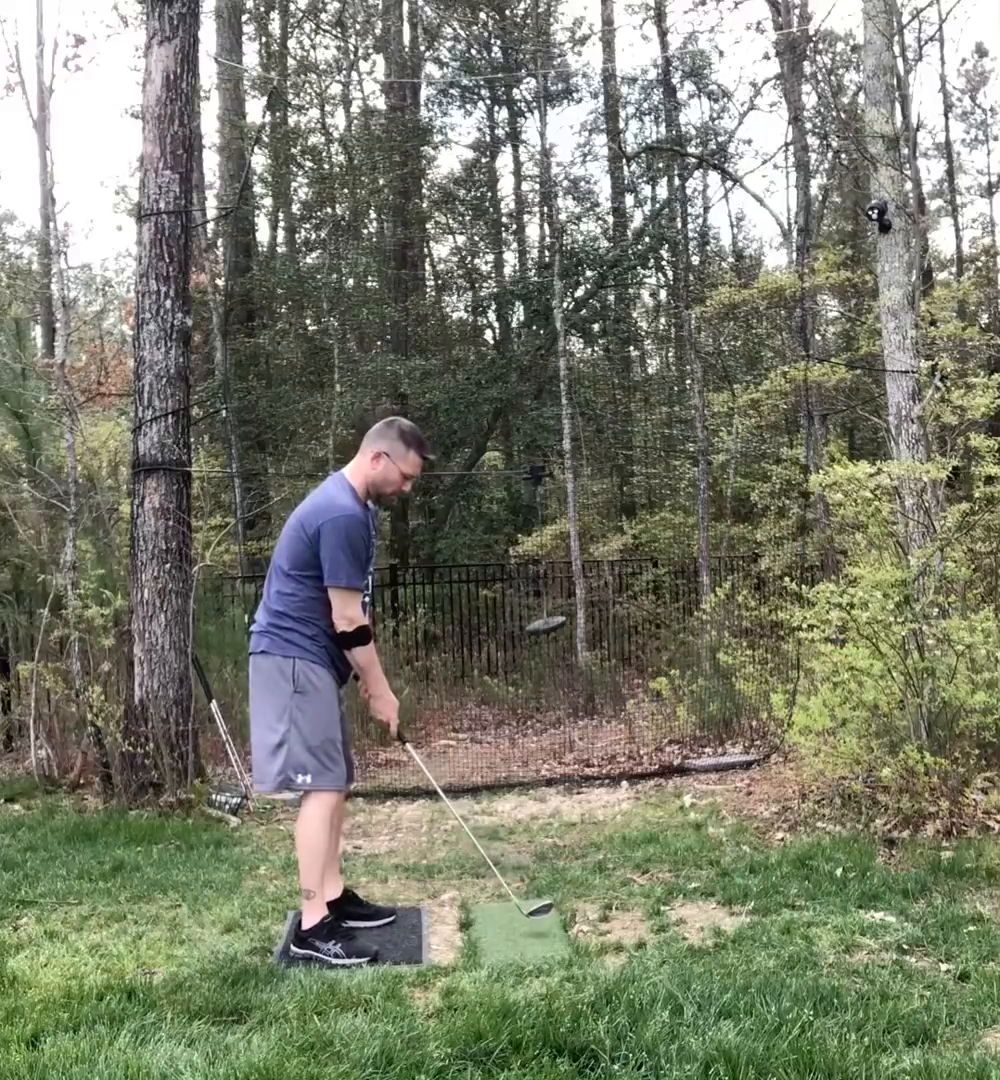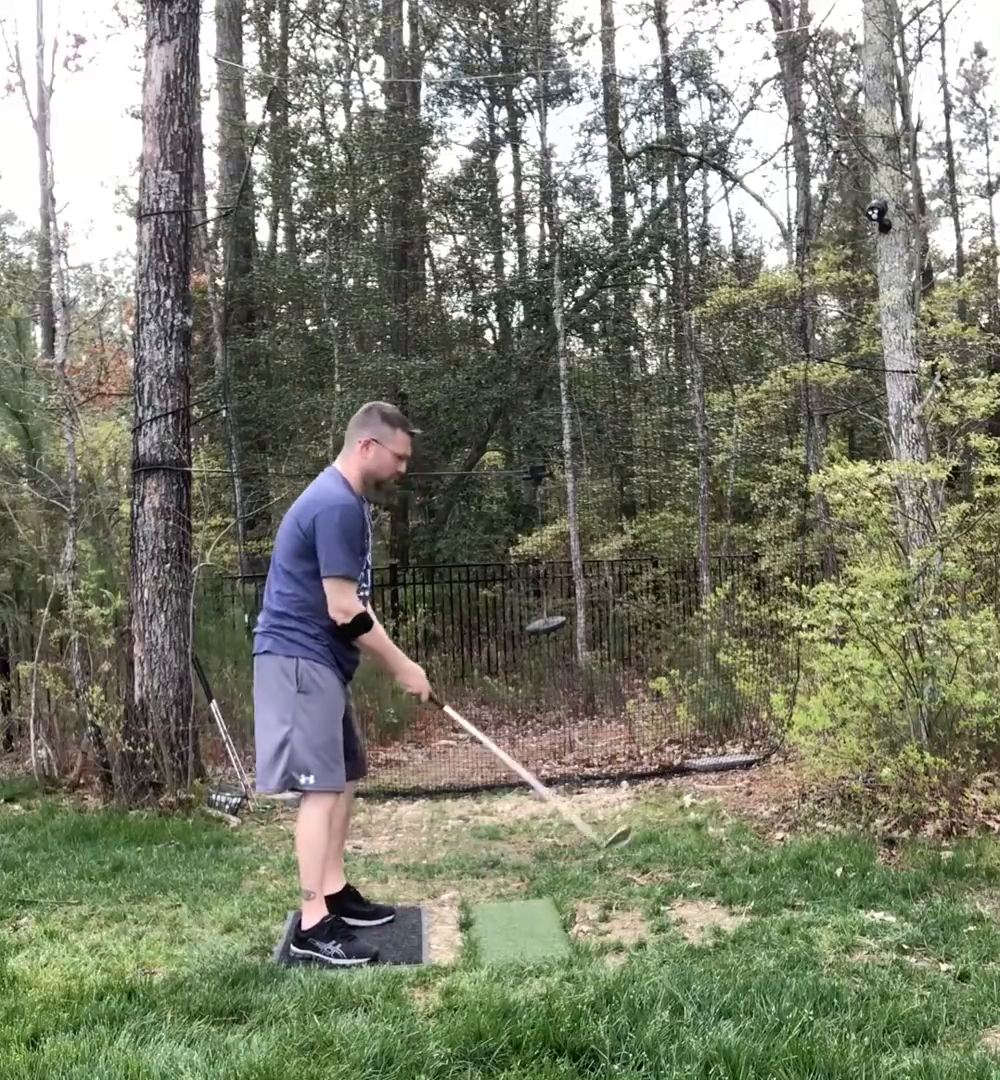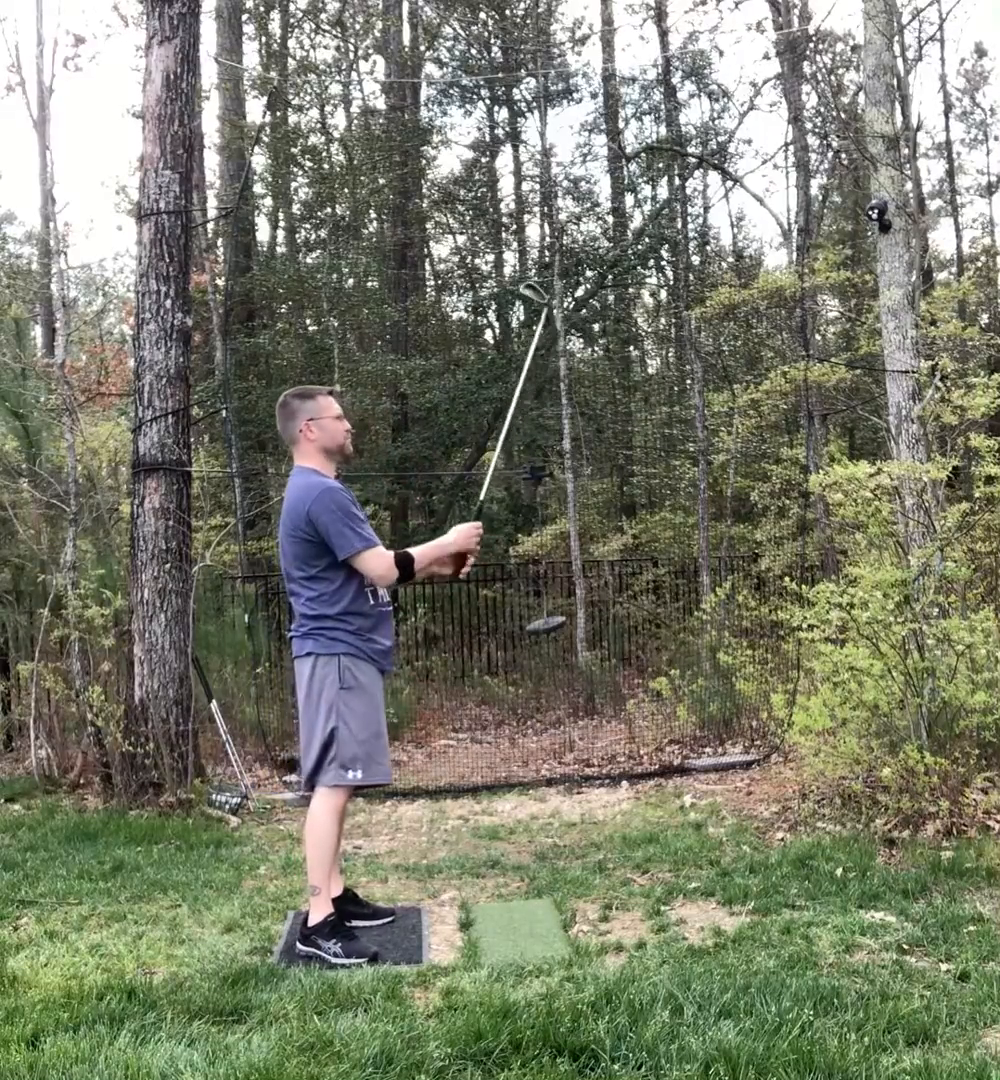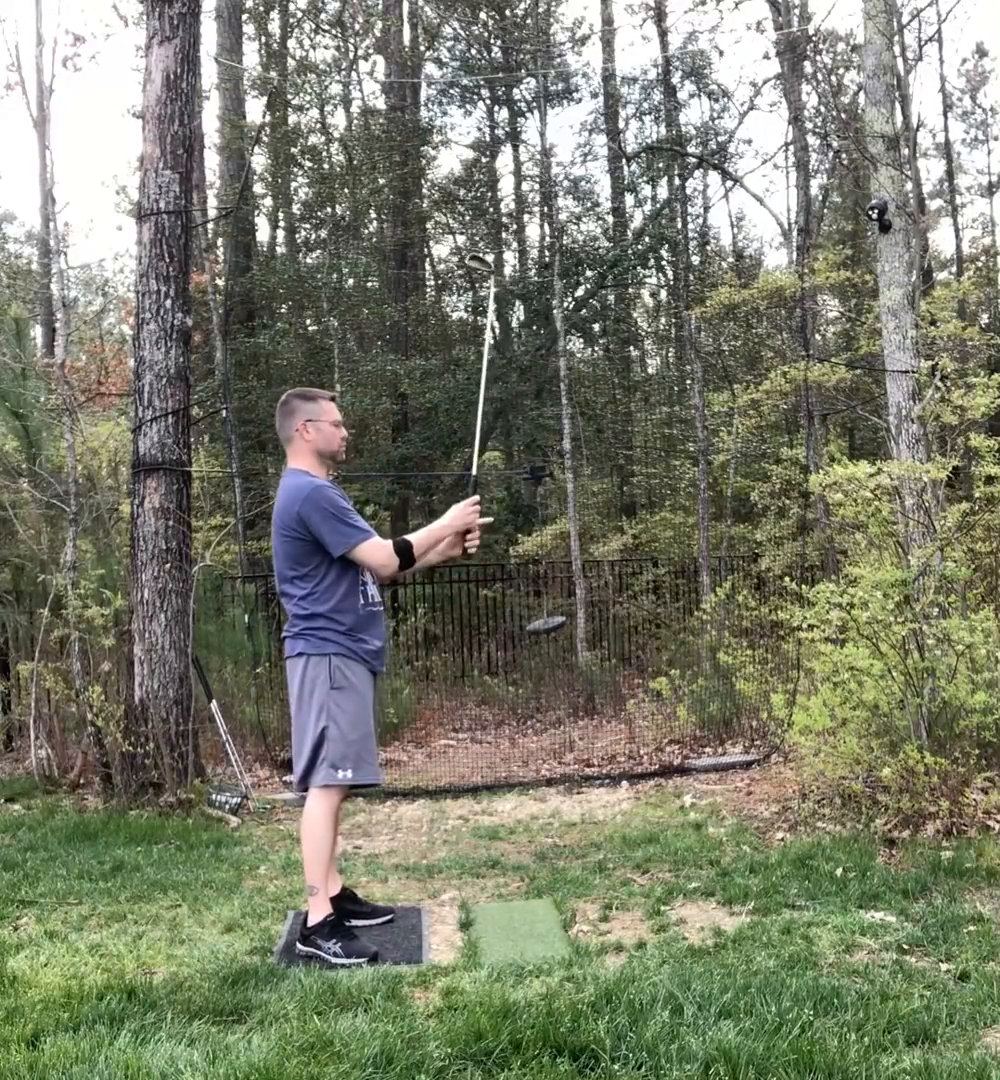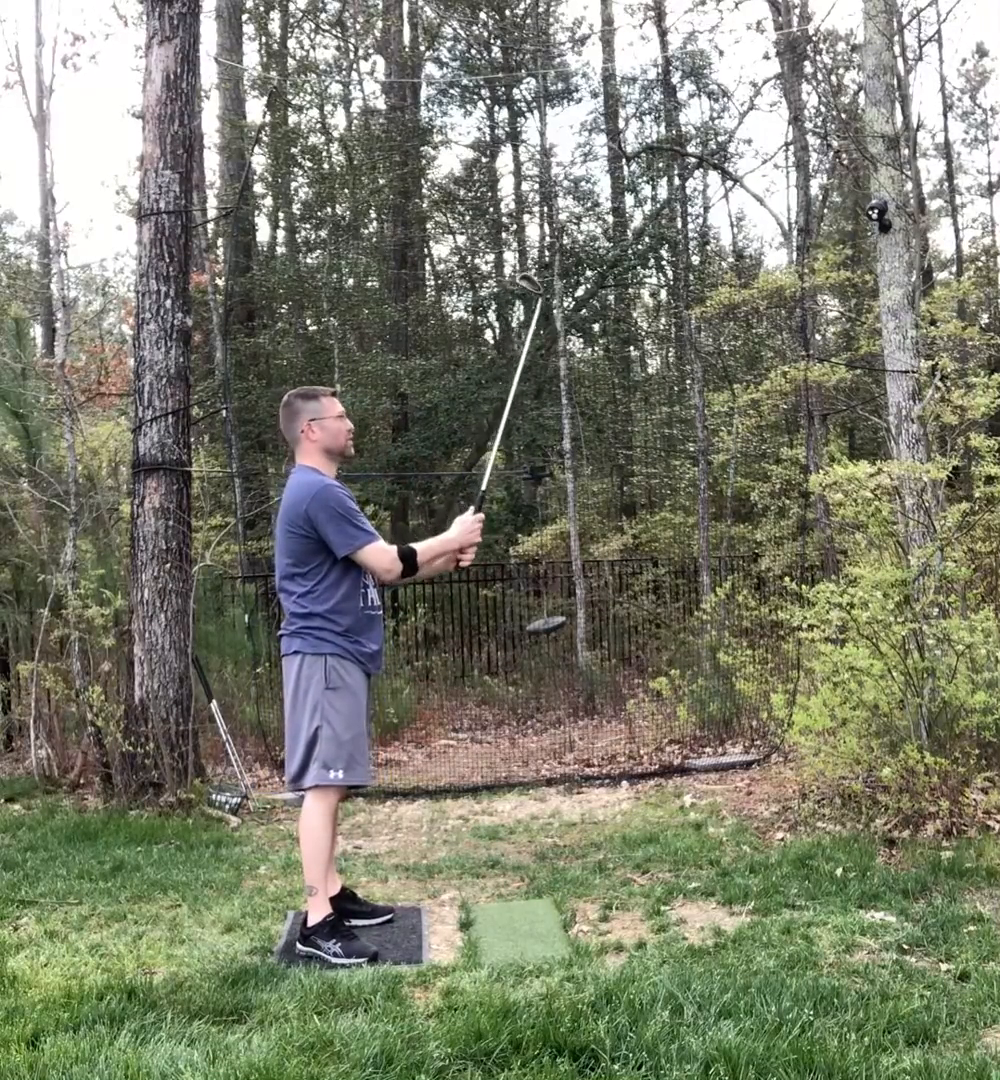
dt=1s
person 1, frame 1
left shoulder: (351, 504)
right shoulder: (343, 515)
left elbow: (353, 610)
right elbow: (347, 619)
left wrist: (369, 679)
right wrist: (379, 690)
left hip: (312, 659)
right hip: (295, 659)
left knee: (334, 782)
right knee: (322, 786)
left ankle: (332, 896)
right ankle: (313, 925)
person 1, frame 2
left shoulder: (345, 498)
right shoulder: (338, 505)
left elbow: (353, 599)
right elbow: (344, 610)
left wrist: (389, 658)
right wrist: (401, 666)
left hip: (318, 658)
right hip: (299, 659)
left knee: (343, 778)
right knee: (321, 787)
left ankle: (335, 891)
right ankle: (313, 924)
person 1, frame 3
left shoulder: (322, 491)
right shoulder: (321, 493)
left elbow: (371, 570)
right elbow: (383, 570)
left wrist: (439, 564)
right wrist: (446, 543)
left hip: (346, 653)
right hip: (337, 654)
left knee: (337, 783)
right knee: (333, 783)
left ankle: (335, 894)
right ankle: (318, 922)
person 1, frame 4
left shoulder: (317, 492)
right shoulder: (310, 494)
left elbow: (376, 565)
right elbow: (384, 560)
left wrist: (449, 547)
right wrist: (445, 524)
left hip: (343, 654)
right hip: (328, 655)
left knee: (333, 782)
right knee: (326, 782)
left ankle: (333, 894)
right ankle: (317, 922)
person 1, frame 5
left shoulder: (320, 491)
right shoulder: (320, 493)
left elbow: (377, 566)
right elbow: (388, 565)
left wrist: (446, 557)
right wrist: (451, 538)
left hip: (338, 654)
right hip: (324, 655)
left knee: (332, 783)
right knee: (323, 784)
left ankle: (333, 894)
right ankle: (317, 922)
